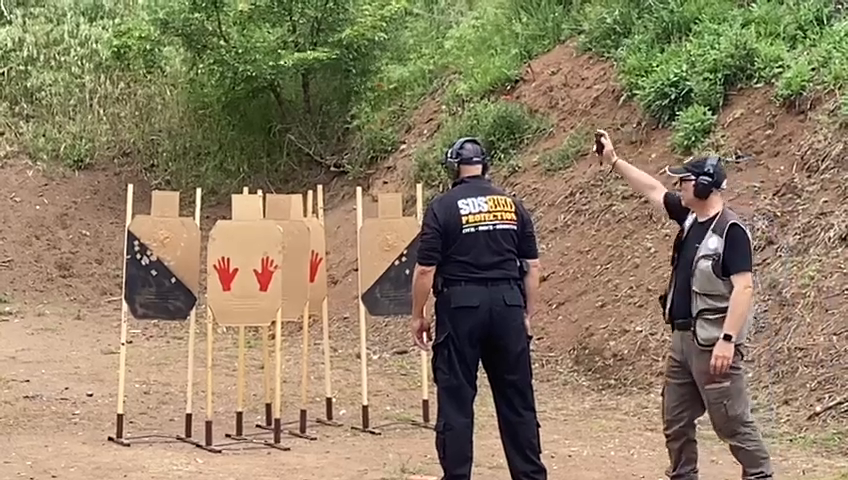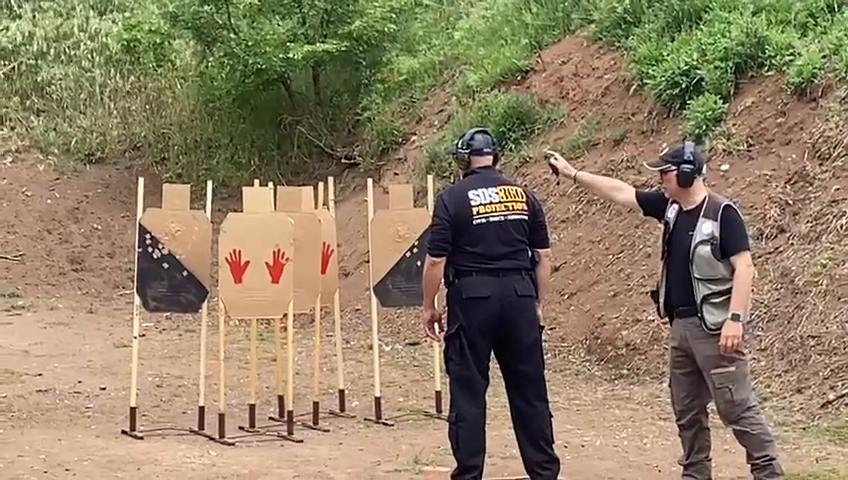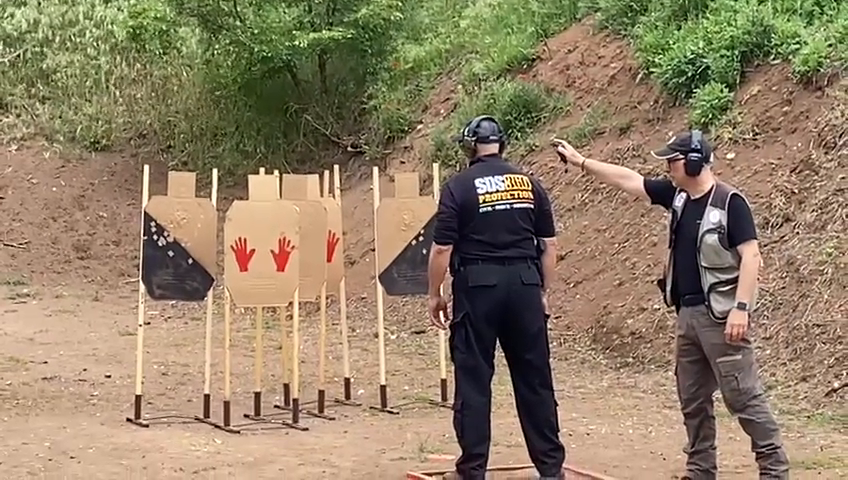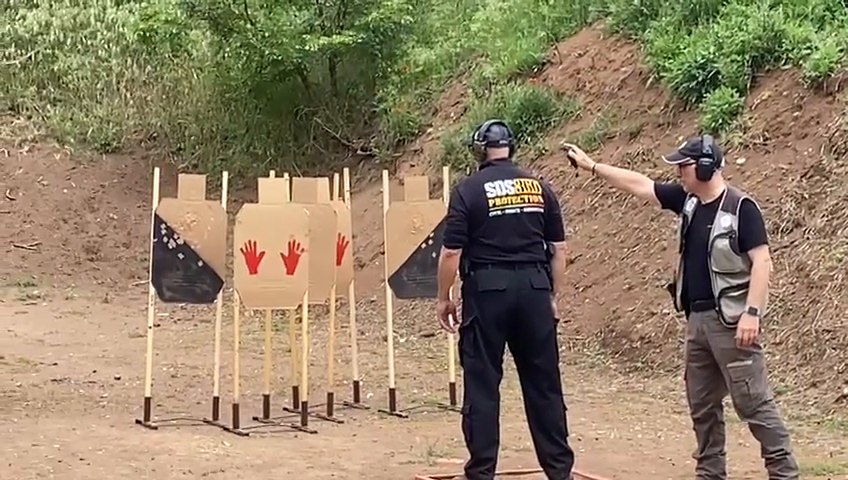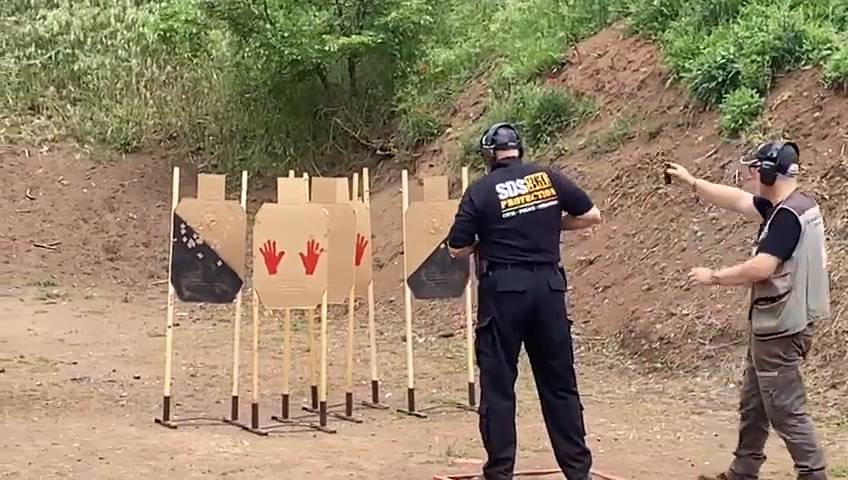
dt=1s
person 1, frame 1
left shoulder: (442, 206)
right shoulder: (513, 204)
left elbow: (425, 269)
right elbow: (532, 266)
left wrist: (418, 315)
right wrist: (527, 313)
left hip: (460, 307)
right hip: (507, 305)
left knee: (455, 399)
right knee: (517, 398)
person 1, frame 2
left shoulder: (452, 197)
right shoulder: (524, 195)
left elbow: (435, 260)
right elbow: (543, 255)
left wrist: (429, 306)
right wrist: (538, 302)
left hip: (472, 297)
right hip: (519, 295)
left knee: (468, 389)
right knee: (529, 388)
person 1, frame 3
left shoulder: (458, 186)
right shoulder: (529, 183)
left elbow: (442, 248)
right elbow: (549, 244)
left wrist: (434, 294)
right wrist: (543, 289)
left hip: (477, 285)
right hip: (524, 283)
left knee: (473, 378)
right knee: (534, 377)
person 1, frame 4
left shoulder: (468, 189)
right shoulder: (539, 187)
left elbow: (451, 252)
right elbow: (558, 248)
left wrist: (444, 298)
right wrist: (554, 295)
left hip: (487, 289)
right hip: (533, 288)
left knee: (482, 383)
right knee: (544, 382)
person 1, frame 5
left shoulder: (480, 191)
right shoulder: (549, 179)
left elbow: (457, 247)
right elbow: (592, 215)
left hip: (503, 289)
right hip: (548, 286)
left knee: (498, 384)
right knee: (559, 381)
person 2, frame 1
left shoulder: (731, 229)
right shoulder: (691, 216)
left elbow: (743, 288)
right elbow: (653, 190)
left wrist: (728, 339)
right wrist: (614, 160)
left hip: (712, 342)
right hip: (682, 338)
left knee: (732, 423)
right knee: (675, 421)
person 2, frame 2
left shoulder: (722, 212)
right shoulder: (670, 207)
left elbow: (745, 267)
right elbow: (620, 191)
left wrist: (735, 318)
right wrist: (573, 173)
left hip: (713, 327)
right hip: (681, 325)
left knee: (737, 407)
right knee: (686, 410)
person 2, frame 3
left shoulder: (730, 201)
right shoulder: (677, 195)
left elbow: (751, 256)
right elbow: (628, 179)
left wrist: (741, 307)
right wrist: (581, 161)
left hip: (720, 315)
right hip: (687, 314)
left knee: (743, 396)
right knee: (692, 399)
person 2, frame 4
left shoulder: (741, 206)
right shoulder: (688, 200)
left elbow: (762, 262)
right elbow: (639, 183)
left wrist: (752, 312)
right wrist: (592, 165)
left hip: (731, 321)
right hip: (697, 319)
left knee: (753, 402)
right knee: (702, 404)
person 2, frame 5
left shoulder: (789, 213)
right shoulder: (782, 206)
left elbow: (761, 268)
right elbow: (738, 200)
left wrist: (714, 277)
right wrist: (690, 181)
left hip: (782, 328)
right hip: (770, 326)
left knee: (785, 410)
right knee: (752, 403)
